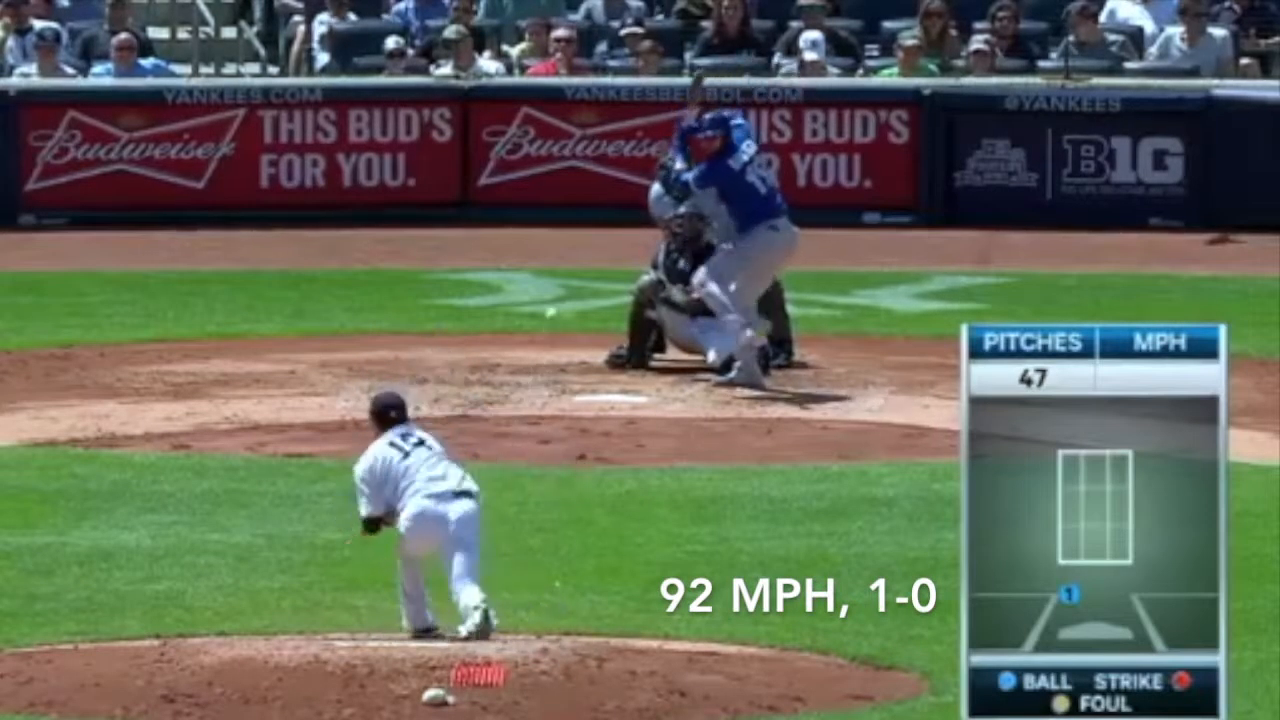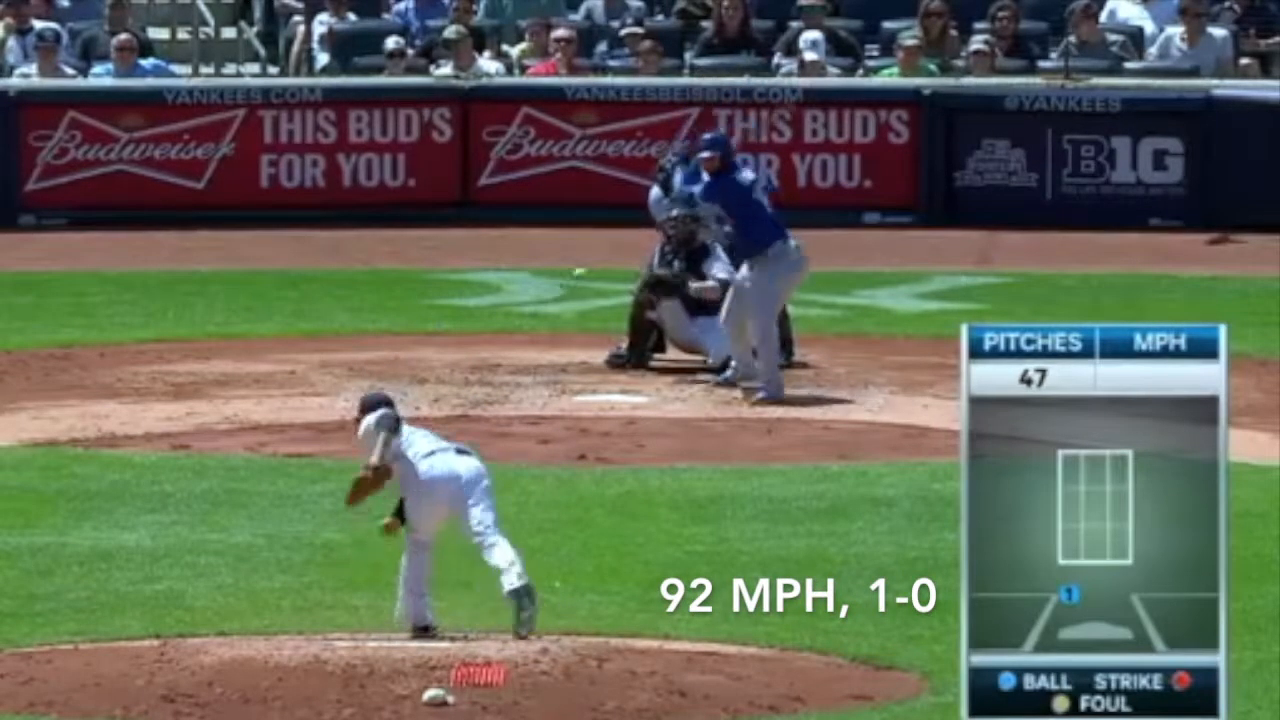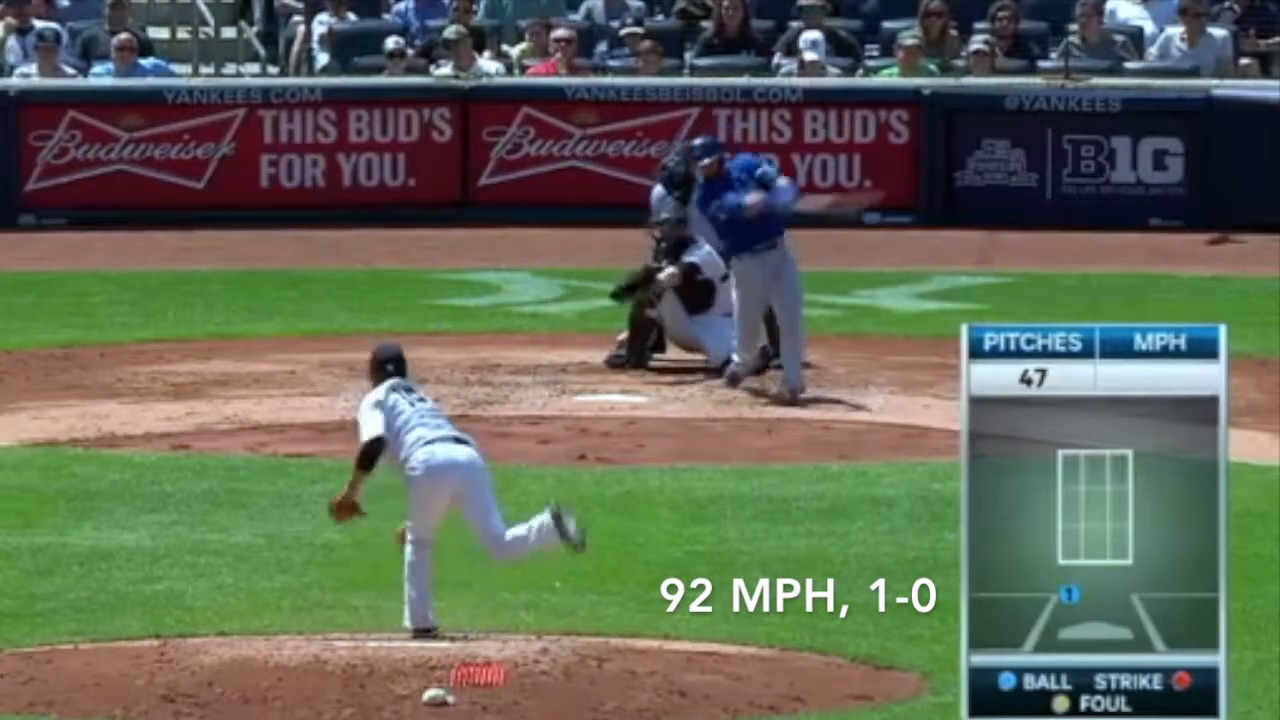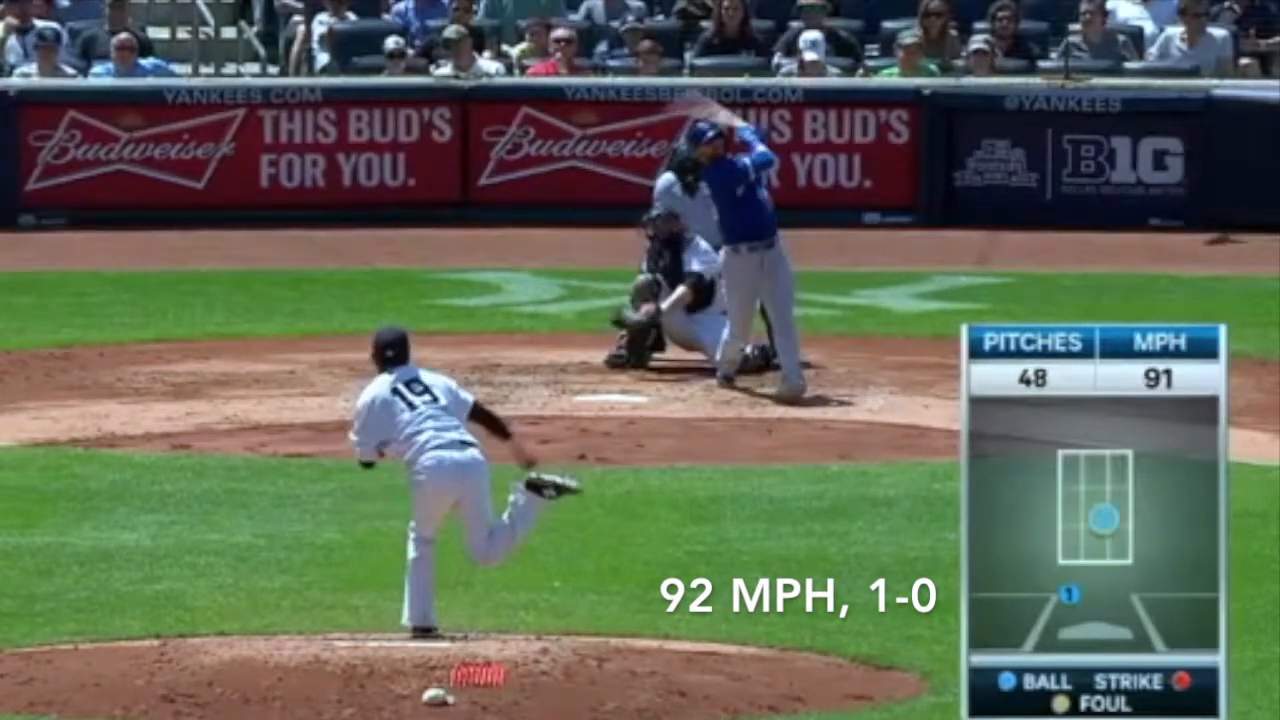
dt=0.2s
person 1, frame 1
left shoulder: (715, 168)
right shoulder: (744, 138)
left elbow: (675, 186)
right elbow: (736, 116)
left wrist: (679, 150)
right wrist: (699, 114)
left hip: (766, 235)
right hip: (781, 234)
left knee: (705, 281)
right knee: (739, 298)
left ankle: (743, 331)
right ankle: (747, 370)
person 1, frame 2
left shoulder: (734, 180)
right shoulder: (739, 169)
left hip: (782, 257)
right hip: (755, 261)
left knee: (761, 316)
right knee: (731, 320)
right ankle: (742, 367)
person 1, frame 3
left shoulder: (744, 164)
right shoulder: (705, 195)
left elbow: (776, 180)
right elbow: (740, 207)
left wrist: (784, 195)
right wrist: (759, 201)
left hip: (779, 252)
right hip: (747, 263)
left knee: (791, 317)
right knee: (748, 335)
right ankle: (741, 364)
person 1, frame 4
left shoulder: (733, 164)
right shoulder: (719, 173)
right elbow: (767, 160)
left hip: (772, 251)
right hip: (741, 257)
left knee: (783, 317)
right knee: (740, 324)
right ankle: (726, 365)
person 2, frame 1
left shoulder: (369, 462)
right shoulder: (426, 438)
left elbow: (372, 523)
left wrist: (381, 519)
left hip: (423, 514)
right hip: (464, 508)
left knee: (410, 557)
left ankle: (420, 623)
right ankle: (476, 610)
person 2, frame 2
left shoulder: (373, 423)
right shoulder: (412, 433)
left elbow: (390, 419)
right elbow: (411, 499)
left wrist: (378, 457)
right wrist: (393, 523)
left hip: (432, 472)
right hip: (471, 466)
left knee: (418, 545)
right knee: (488, 537)
left ankle: (420, 622)
right ankle: (517, 587)
person 2, frame 3
left shoulder: (374, 401)
right shoulder: (420, 397)
left elbow: (374, 445)
left wrist: (351, 489)
right wrist: (414, 518)
left hip: (429, 465)
right hip: (468, 457)
left knee: (419, 542)
right knee: (499, 541)
left ankle: (420, 622)
right ankle: (551, 523)
person 2, frame 4
left shoulder: (371, 397)
right shoulder: (436, 380)
left elbow: (366, 458)
right elbow: (479, 412)
left wrist: (388, 445)
right wrist: (515, 443)
left hip: (432, 467)
right hip: (472, 460)
left knee: (421, 540)
right knee: (488, 548)
left ankle: (420, 622)
right ankle: (532, 493)
person 3, frame 1
left shoulder: (717, 254)
right shoulder: (667, 251)
left elbow: (734, 298)
right elbow: (648, 293)
left wrist: (704, 299)
left hip: (714, 325)
right hip: (683, 327)
left knee: (725, 359)
right knee: (649, 284)
left ankle: (766, 351)
right ankle: (636, 350)
person 3, frame 2
left shoulder: (711, 253)
right shoulder: (663, 252)
left elbow: (721, 289)
left wrist: (689, 287)
right wrist: (633, 336)
left hip: (713, 323)
right hip: (682, 328)
left knee: (725, 360)
right knee: (649, 287)
right ankle: (636, 351)
person 3, frame 3
left shoulder: (699, 251)
right shoulder: (660, 253)
left elbow: (679, 273)
left wrist: (654, 283)
right wrist: (632, 331)
left hip: (715, 322)
right hip: (681, 324)
left knee: (728, 360)
right knee: (650, 290)
right ankle: (635, 352)
person 3, frame 4
left shoulder: (695, 248)
right shoulder: (654, 253)
left elbow: (692, 286)
right elbow: (646, 296)
left wrist: (659, 310)
right wrist: (633, 330)
left hip: (711, 317)
right hip: (680, 322)
right knee: (645, 284)
left ankle: (763, 353)
right ankle: (634, 350)
